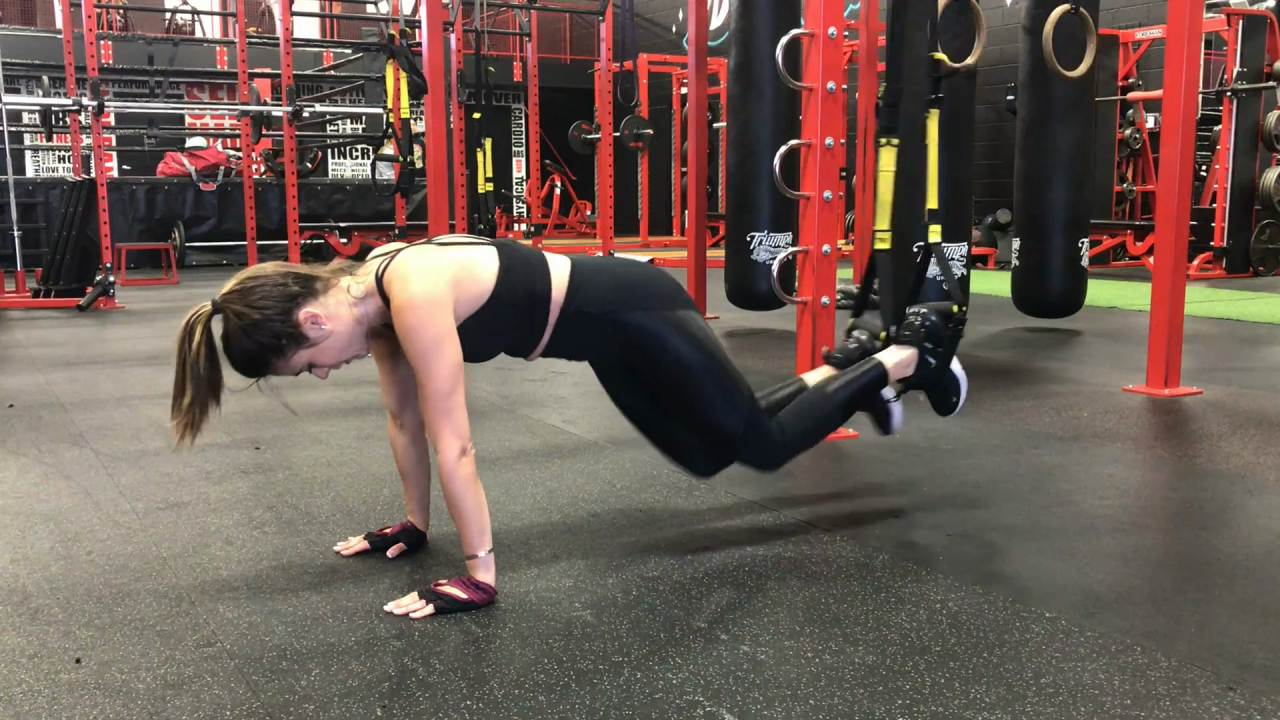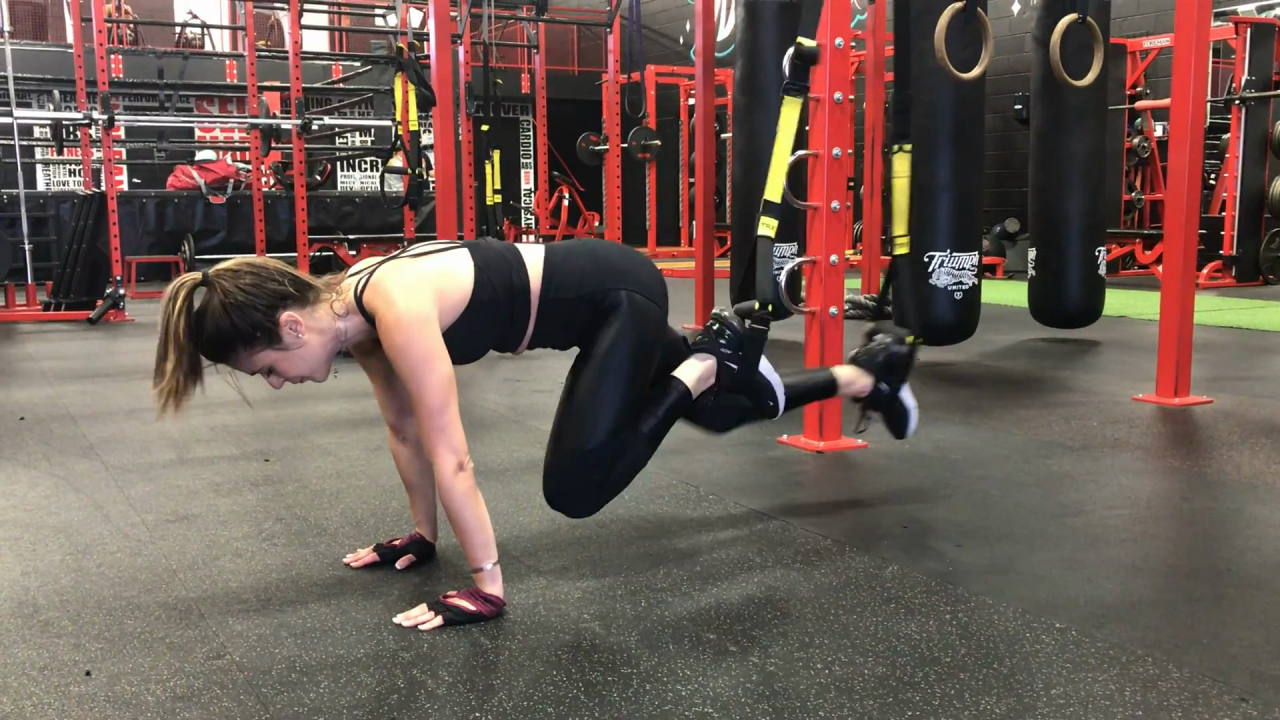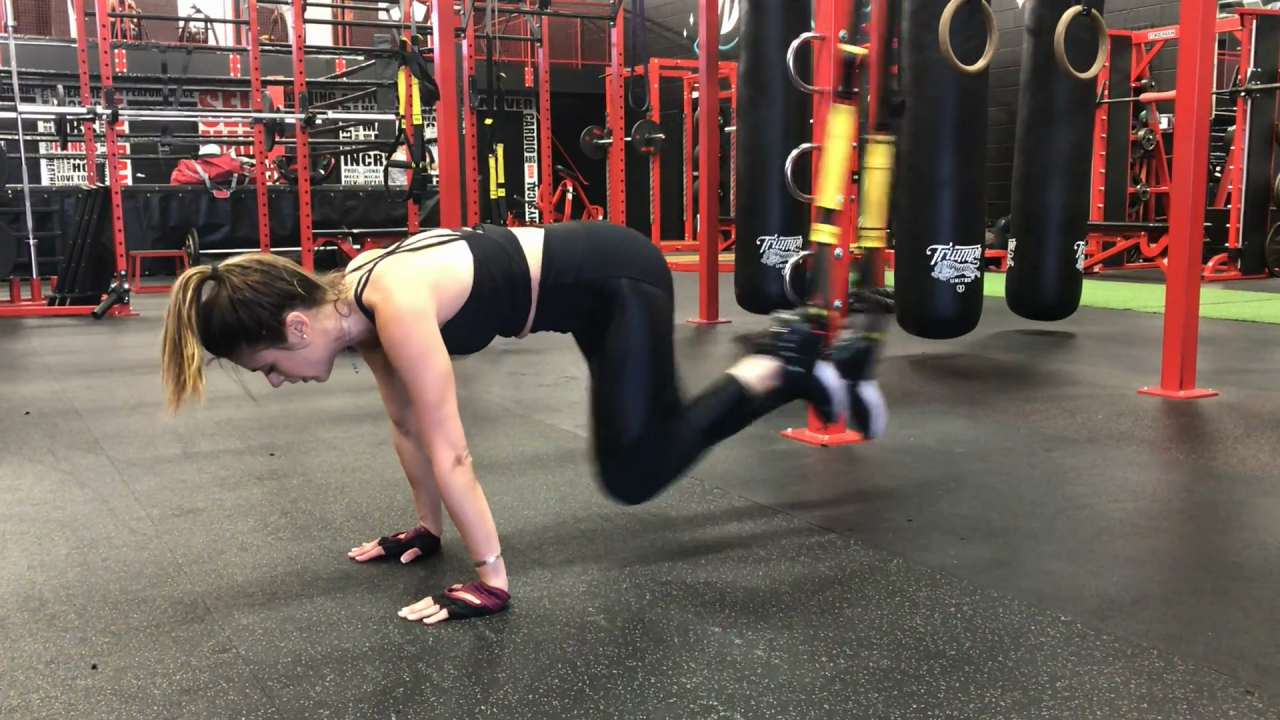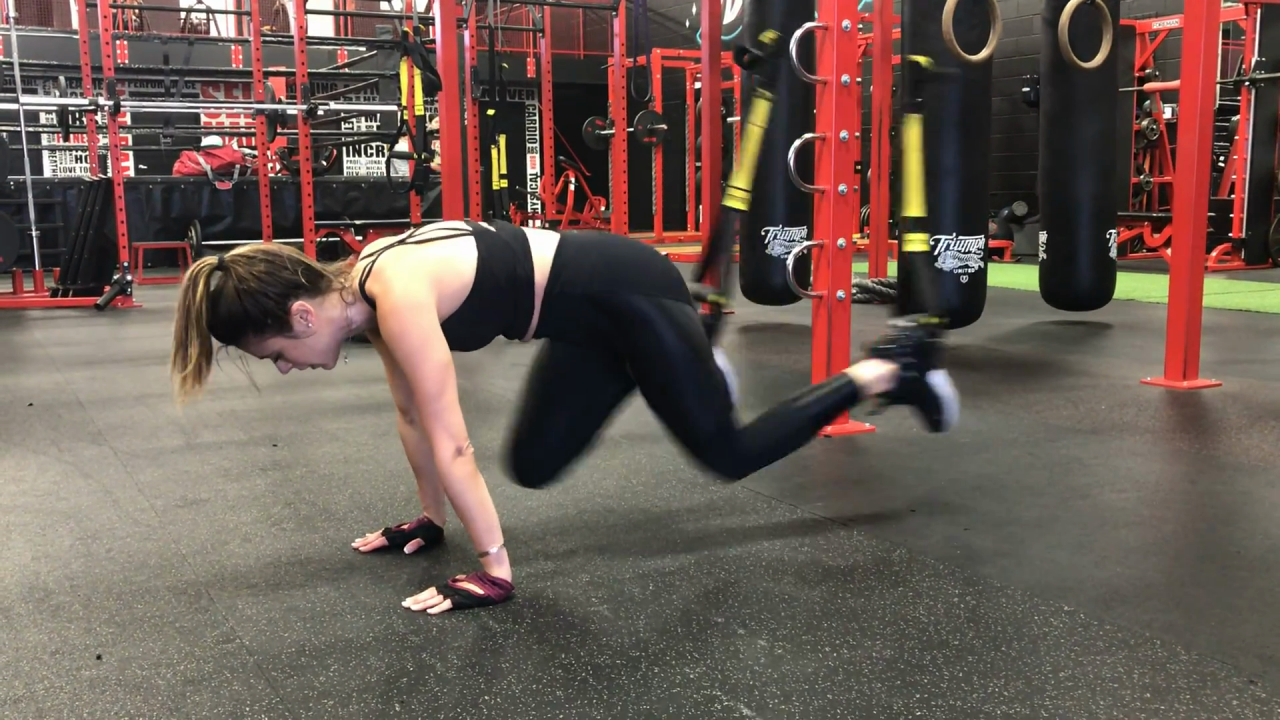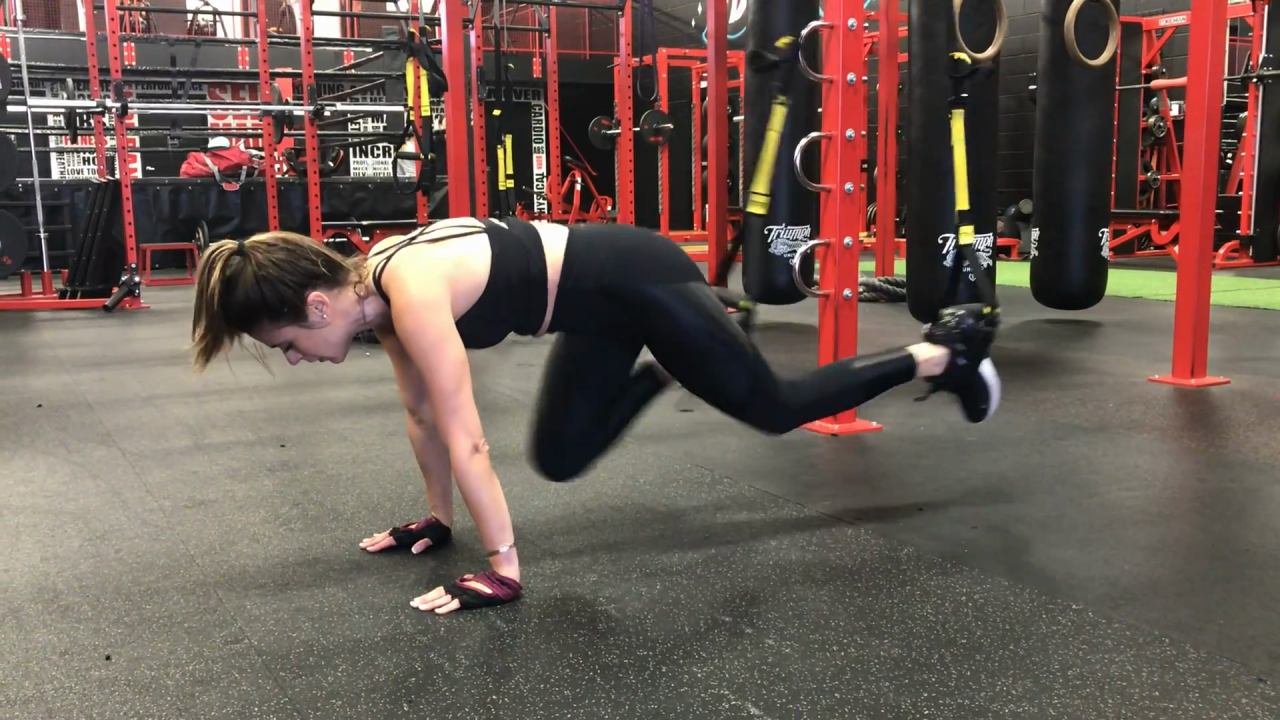
dt=1s
person 1, frame 1
left shoulder: (412, 294)
right shoulder: (368, 296)
left elbow: (451, 441)
right elbow: (404, 419)
left wrist: (481, 573)
right wrist: (413, 523)
left hip: (633, 313)
right hip: (605, 334)
left knee: (761, 441)
right knee: (710, 459)
left ankle: (911, 357)
right ankle: (841, 371)
person 1, frame 2
left shoulder: (393, 311)
right shoulder: (352, 310)
left elbow: (450, 458)
right elbow: (405, 431)
left wrist: (487, 585)
right wrist: (421, 534)
left hip: (616, 293)
right hip: (588, 298)
left knee: (577, 486)
right knee: (709, 414)
left ankle: (709, 363)
right ankle: (870, 375)
person 1, frame 3
left shoulder: (395, 308)
right shoulder: (350, 302)
left elbow: (448, 450)
right elbow: (406, 424)
left wrist: (492, 579)
right wrist: (427, 527)
left hip: (614, 276)
right hip: (582, 280)
left knee: (634, 476)
right knee: (657, 426)
left ankle: (777, 364)
right ankle: (819, 370)
person 1, frame 4
left shoulder: (397, 298)
right shoulder: (367, 283)
left elbow: (449, 442)
right elbow: (413, 416)
left wrist: (495, 569)
right wrist: (431, 519)
left hip: (621, 289)
right hip: (584, 299)
left knee: (730, 451)
right knee: (533, 464)
left ankle: (895, 371)
right ankle: (638, 367)
person 1, frame 5
left shoulder: (411, 293)
right shoulder: (373, 286)
left elbow: (462, 437)
right elbow: (421, 412)
left wrist: (502, 569)
right wrist: (439, 519)
left hip: (640, 285)
right hip: (602, 302)
left knee: (775, 407)
right knee: (558, 457)
left ankle: (943, 353)
right ankle: (673, 365)
